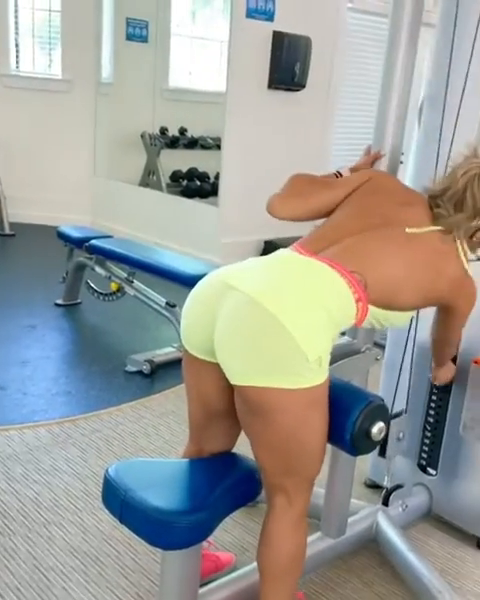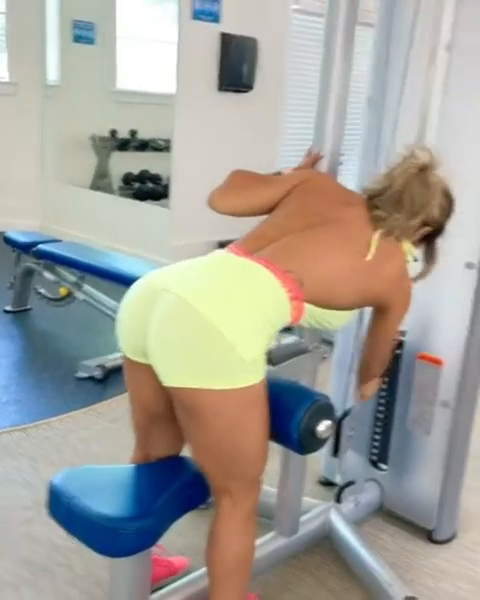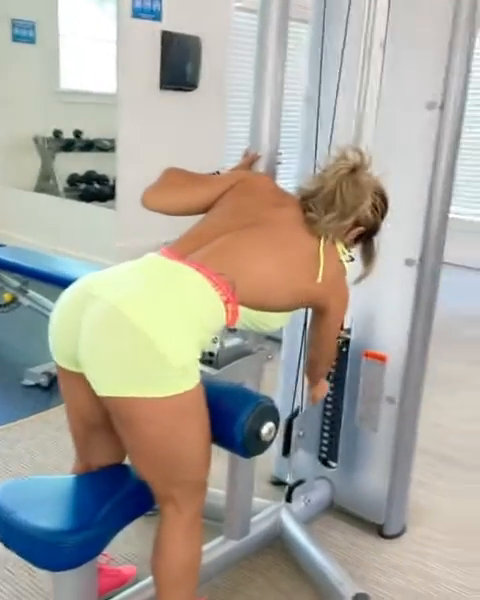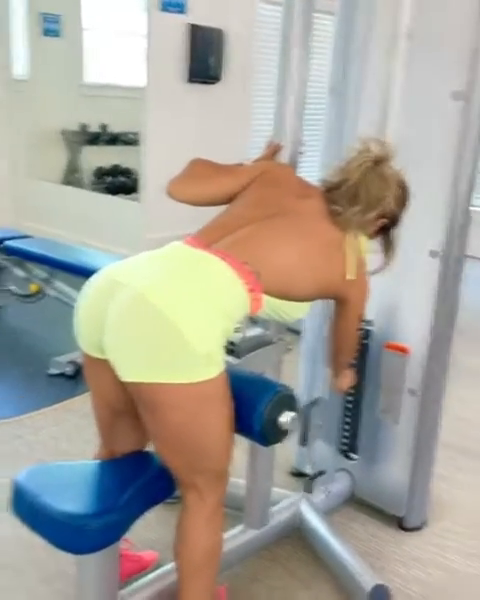
dt=0.3s
person 1, frame 1
left shoulder: (384, 186)
left elbow: (282, 204)
right wrist: (443, 366)
left hip: (215, 290)
right hip: (281, 326)
left knee: (204, 452)
right knee: (290, 496)
person 1, frame 2
left shoulder: (320, 186)
right shoulder: (394, 276)
left elbow: (223, 197)
right elbow: (373, 361)
right wrist: (367, 383)
left hip: (152, 293)
right hip: (215, 328)
left knee: (153, 459)
right knee: (237, 498)
person 1, frame 3
left shoulder: (256, 186)
right shoulder: (329, 277)
left elbow: (156, 194)
right elbow: (320, 363)
right wrist: (316, 385)
left hip: (82, 299)
right hip: (147, 333)
left knee: (93, 468)
right knee: (183, 504)
person 1, frame 4
left shoulder: (280, 177)
right shoulder: (350, 269)
left elbow: (181, 185)
right elbow: (342, 353)
right wrist: (342, 374)
left hip: (108, 286)
right hip: (172, 320)
left knee: (117, 452)
right knee: (205, 490)
